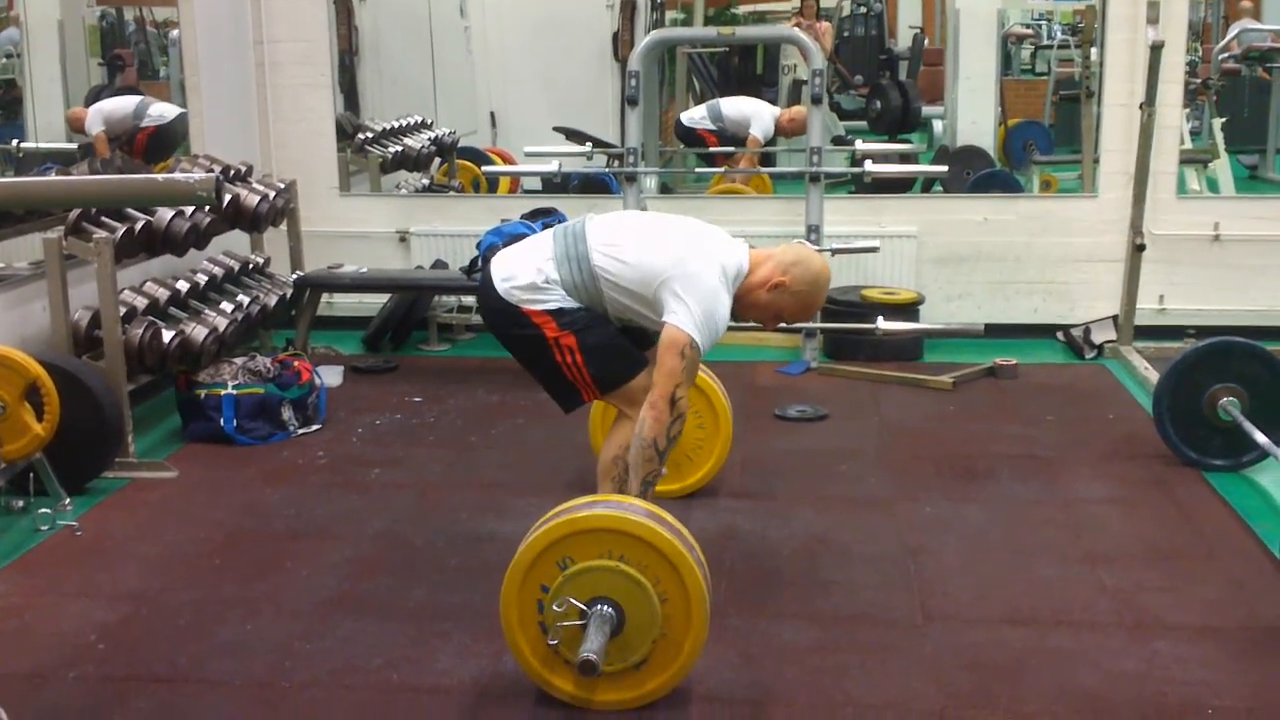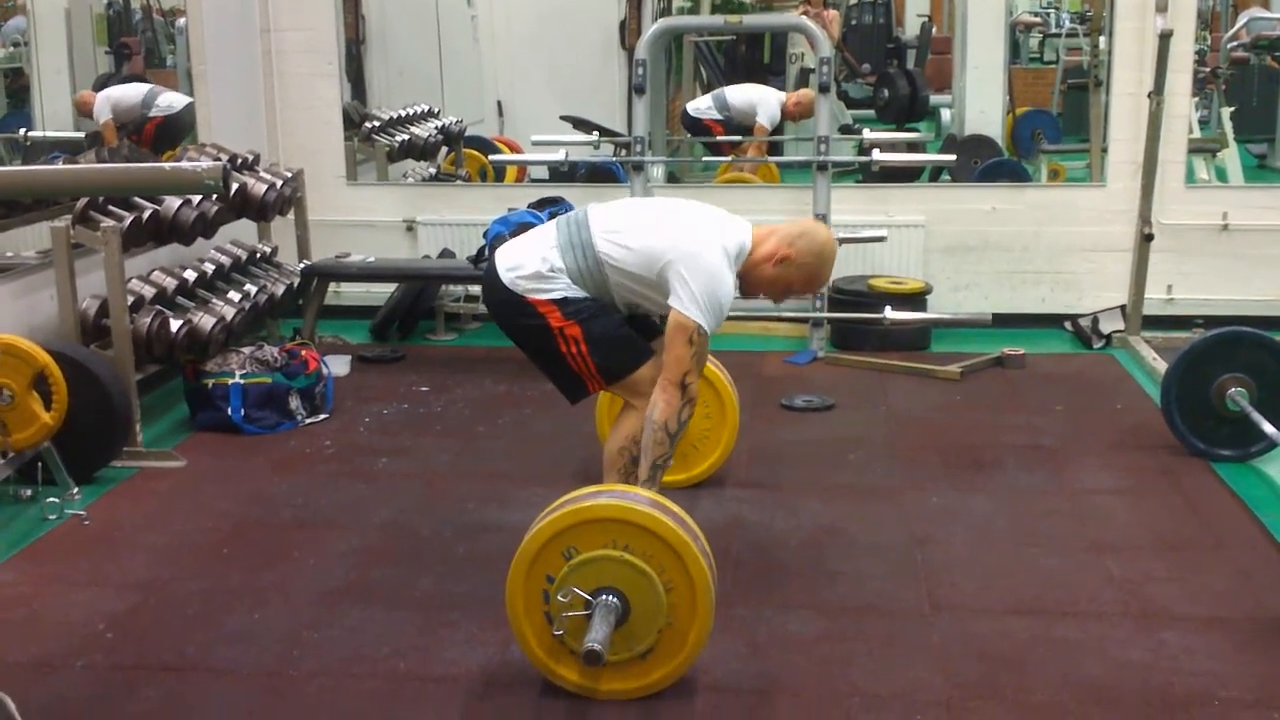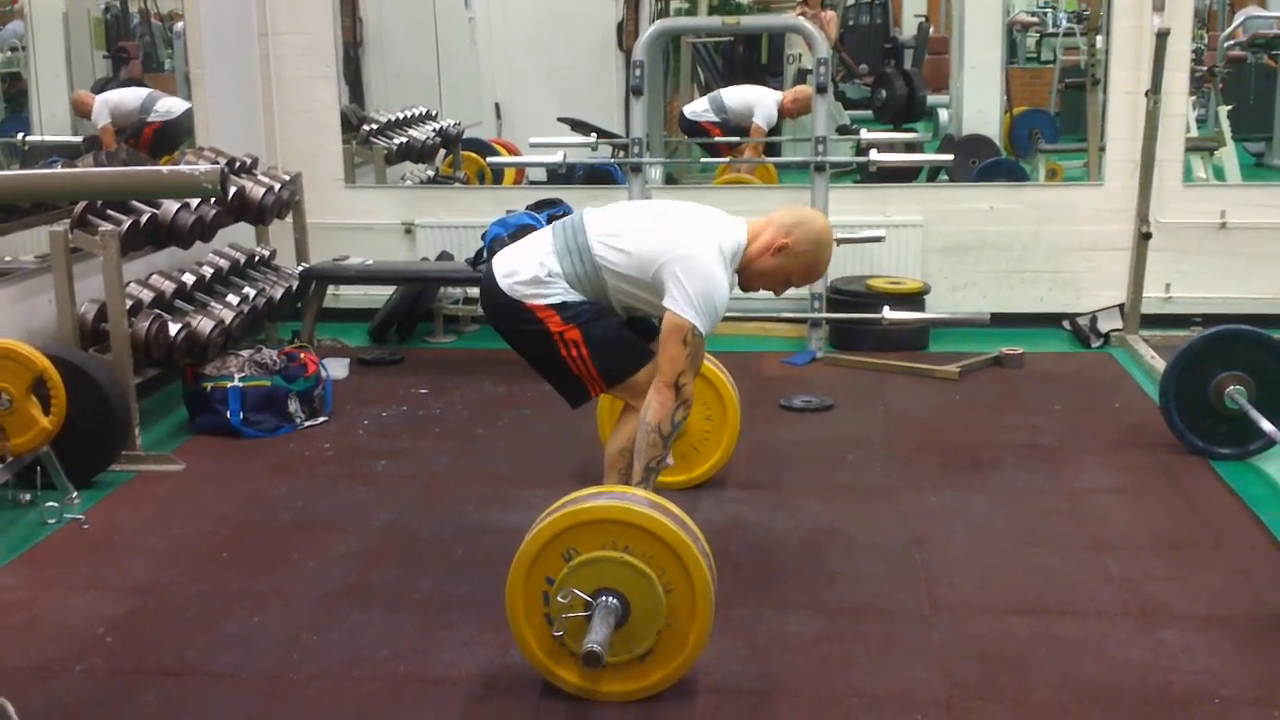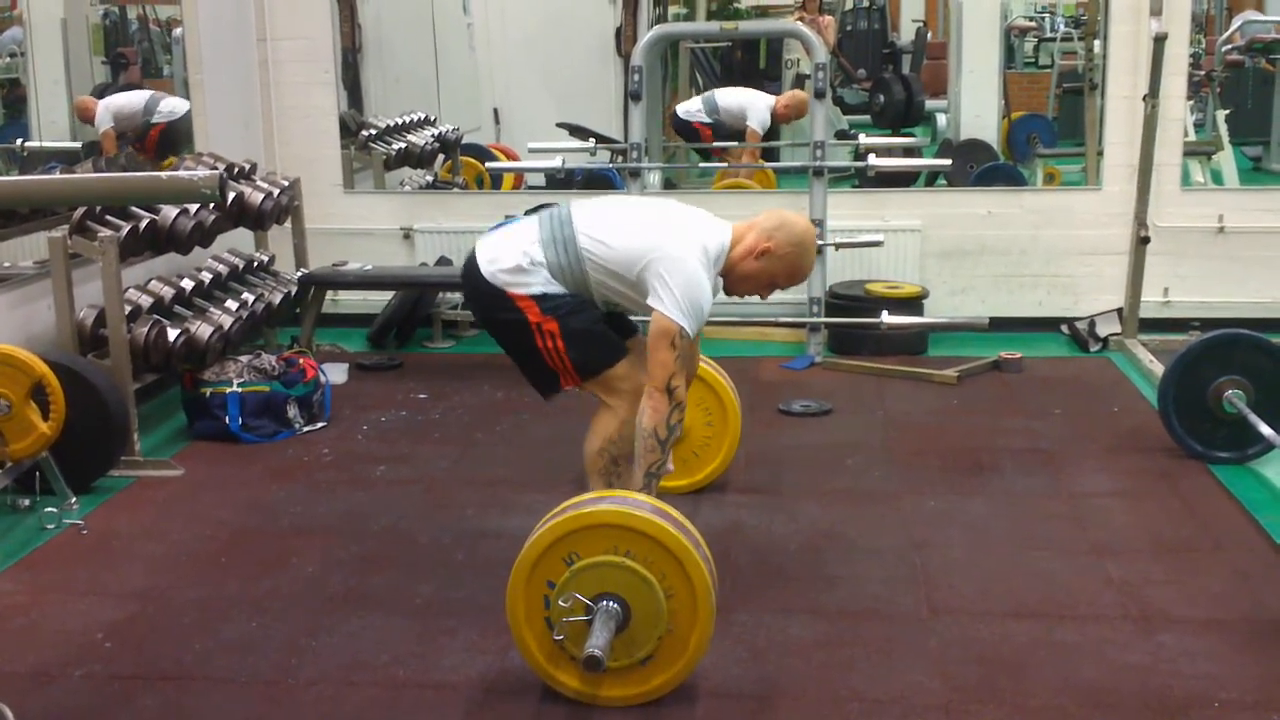
dt=0.3s
person 1, frame 1
left shoulder: (722, 255)
right shoulder: (708, 292)
right elbow: (663, 404)
left hip: (531, 272)
right hip: (522, 293)
left knee: (653, 379)
right knee: (641, 402)
person 1, frame 2
left shoulder: (724, 236)
right shoulder: (711, 272)
right elbow: (675, 388)
left hip: (536, 263)
right hip: (528, 283)
left knee: (656, 369)
right knee: (647, 393)
person 1, frame 3
left shoulder: (719, 234)
right shoulder: (706, 272)
right elbow: (670, 389)
left hip: (535, 272)
right hip: (526, 290)
left knee: (653, 377)
right knee: (647, 393)
person 1, frame 4
left shoulder: (705, 237)
right shoulder: (690, 271)
right elbow: (662, 392)
left hip: (516, 263)
right hip: (509, 277)
left knee: (637, 367)
right knee: (625, 391)
